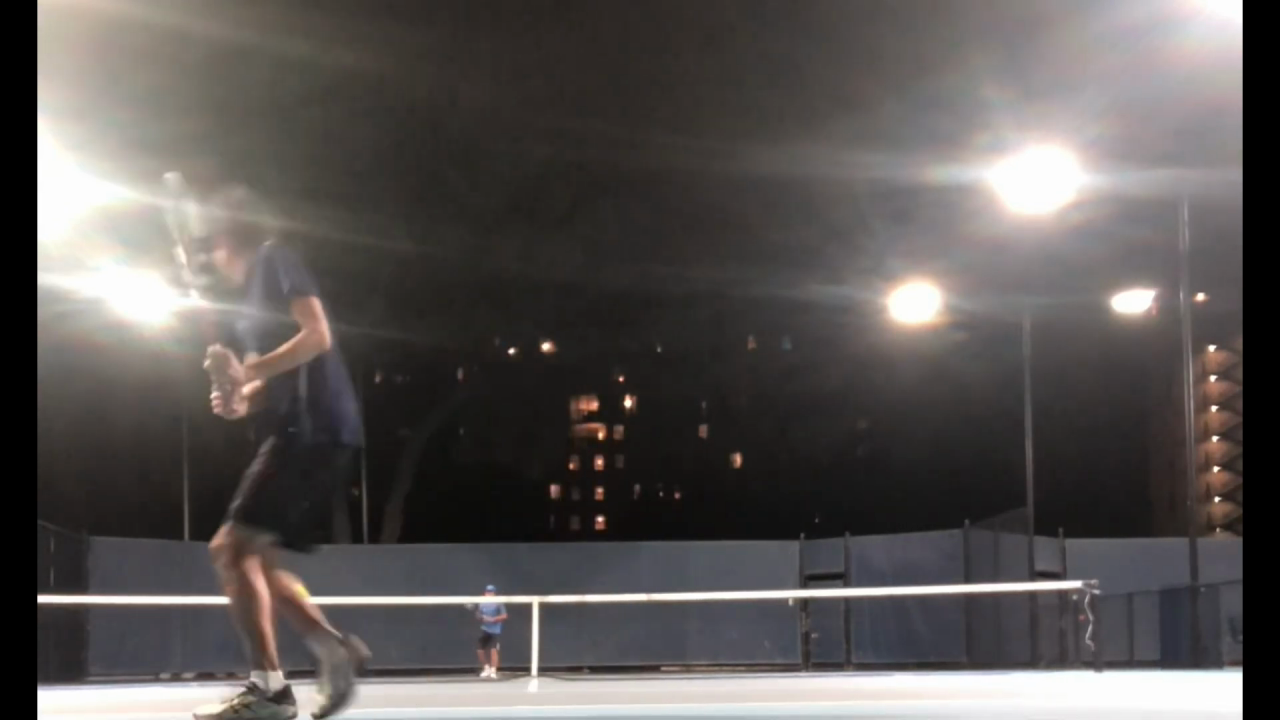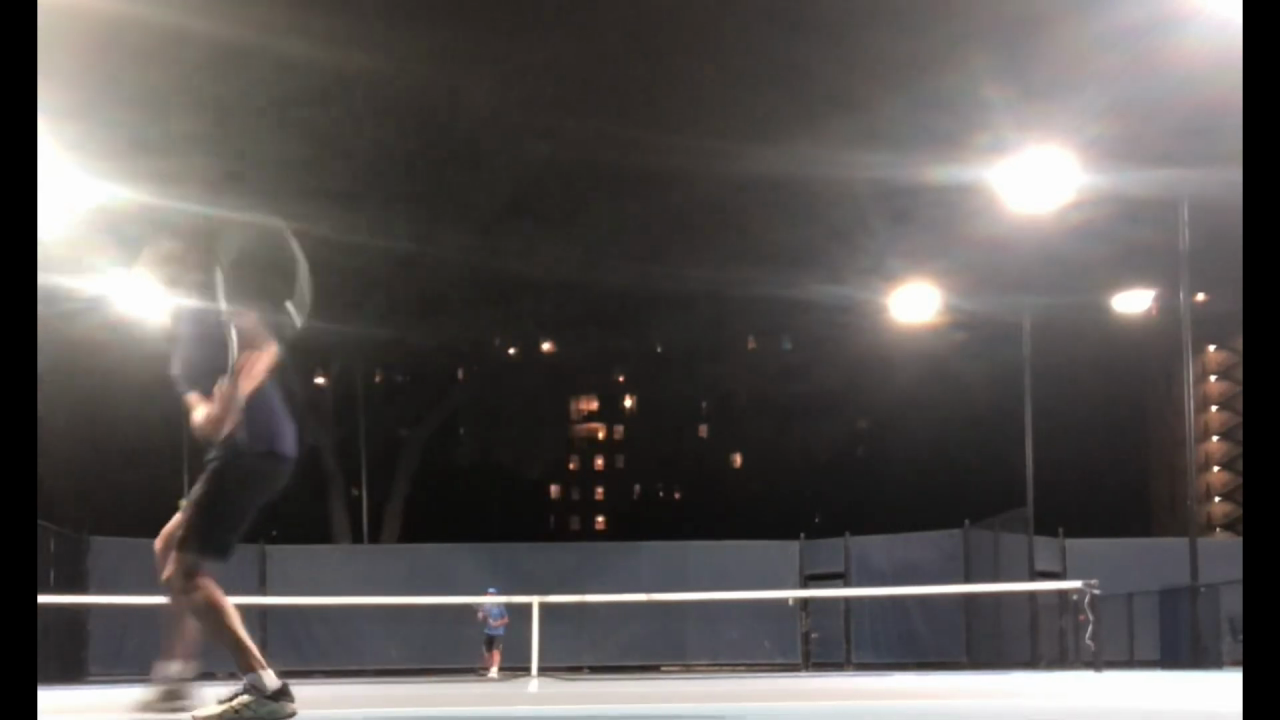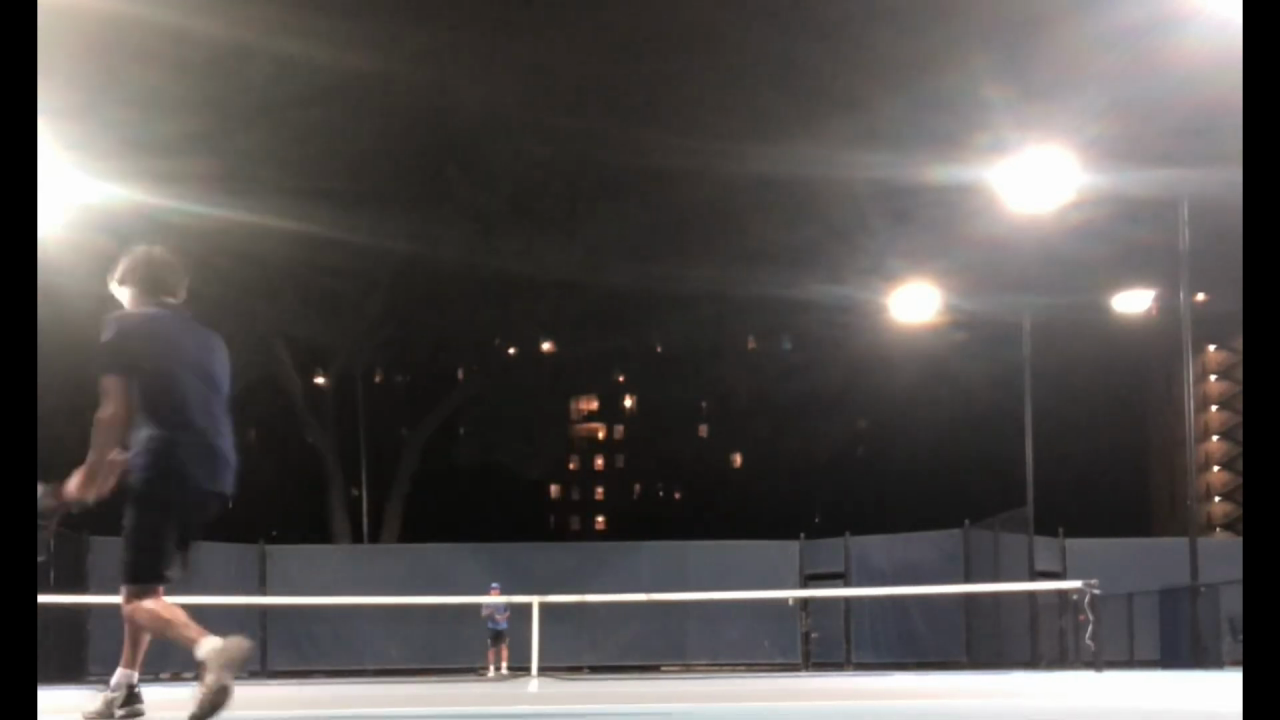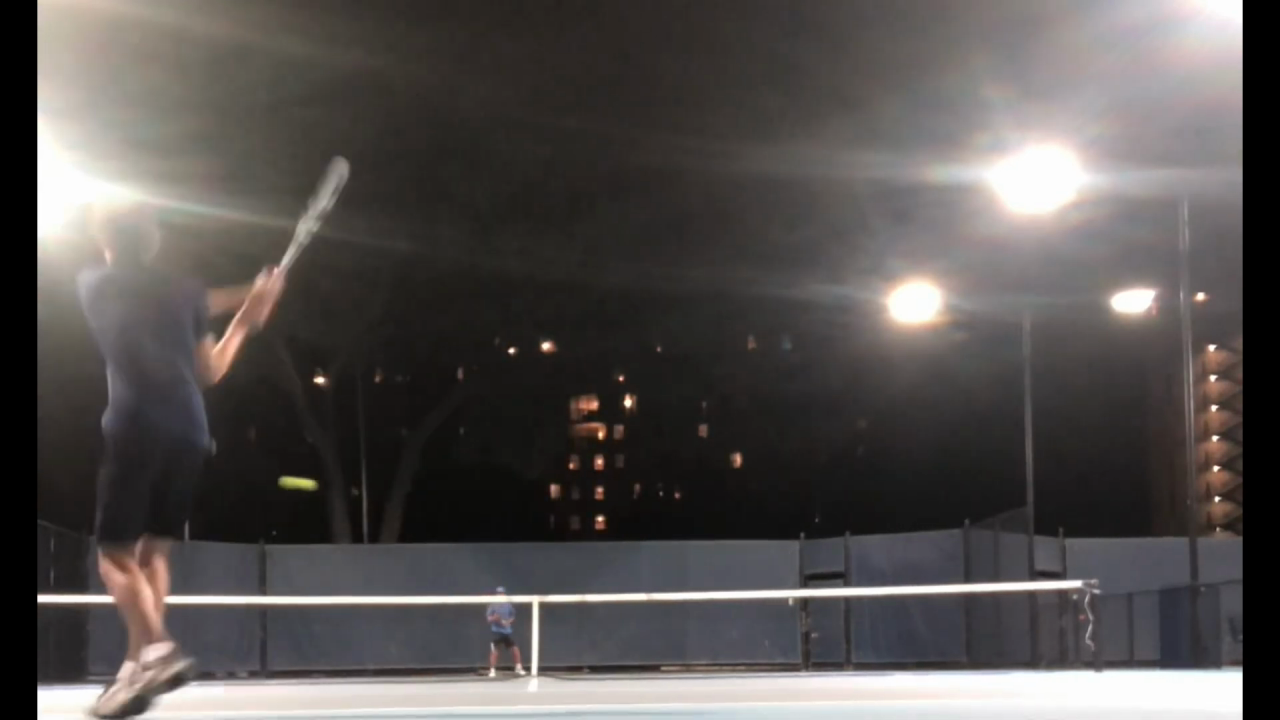
dt=0.2s
person 1, frame 1
left shoulder: (274, 258)
right shoulder: (254, 297)
left elbow: (319, 338)
right elbow: (270, 384)
left wrist: (247, 376)
right wrist: (240, 394)
left hip: (313, 427)
right hip: (301, 431)
left knee: (232, 550)
right knee: (252, 556)
right ankle: (334, 647)
person 1, frame 2
left shoulder: (196, 304)
right shoulder: (186, 336)
left elbow: (265, 346)
right elbow: (201, 409)
left wrist: (231, 396)
right wrist: (208, 412)
left hip: (254, 445)
right hip: (242, 449)
left knee: (184, 573)
right knee: (168, 544)
right ankle: (175, 673)
person 1, frame 3
left shoulder: (124, 327)
right shoulder: (211, 342)
left elbow: (113, 415)
left wrist: (88, 475)
right wrist: (120, 466)
left hip: (165, 474)
right hip: (212, 476)
left knee: (140, 599)
right knee: (143, 579)
left ankle: (215, 650)
person 1, frame 4
left shoulder: (91, 284)
right shoulder: (181, 291)
right elbow: (209, 372)
left wrist: (240, 297)
right wrist: (246, 318)
left hip: (135, 431)
right hip: (188, 432)
left knee: (115, 558)
right knee: (153, 554)
left ankle: (158, 656)
right ankle: (137, 671)
